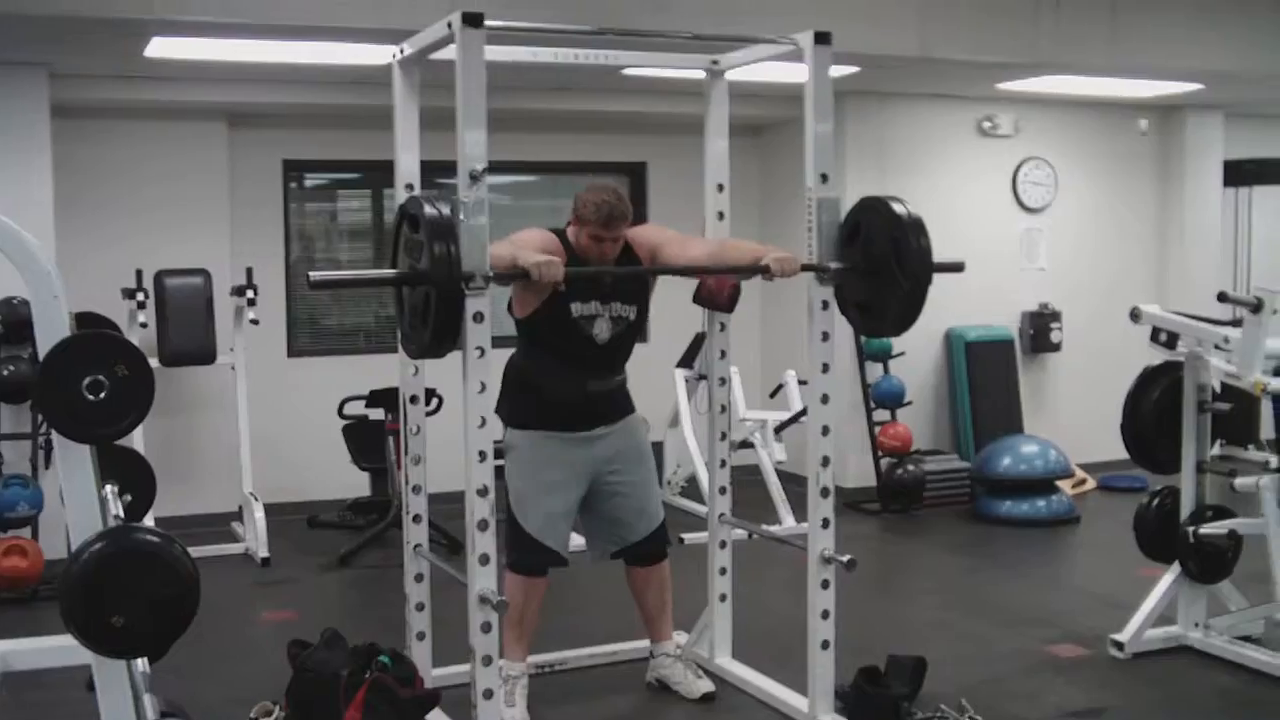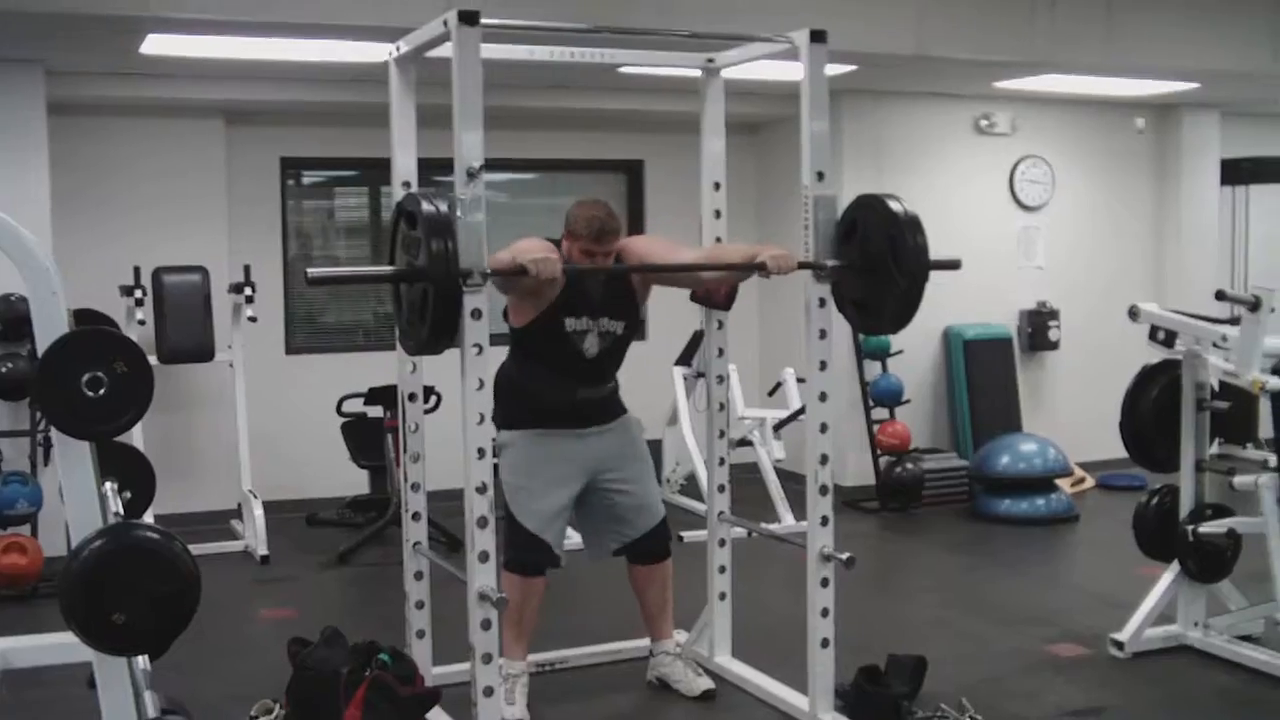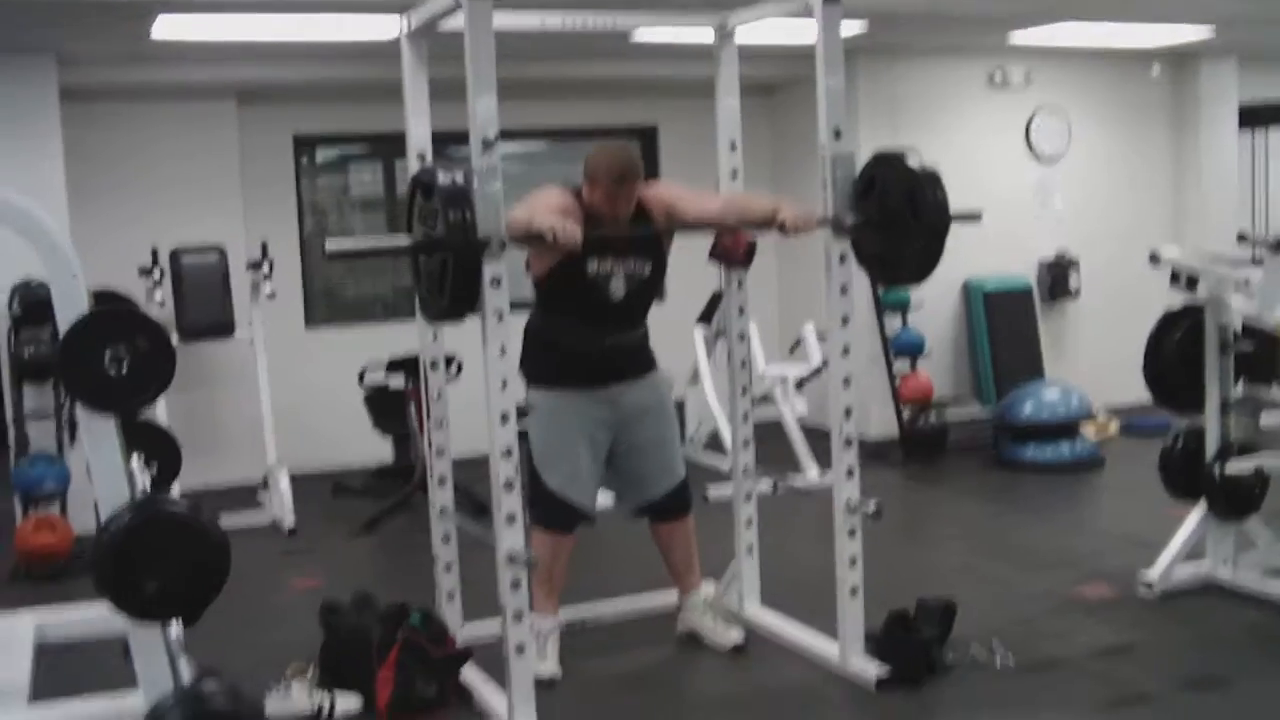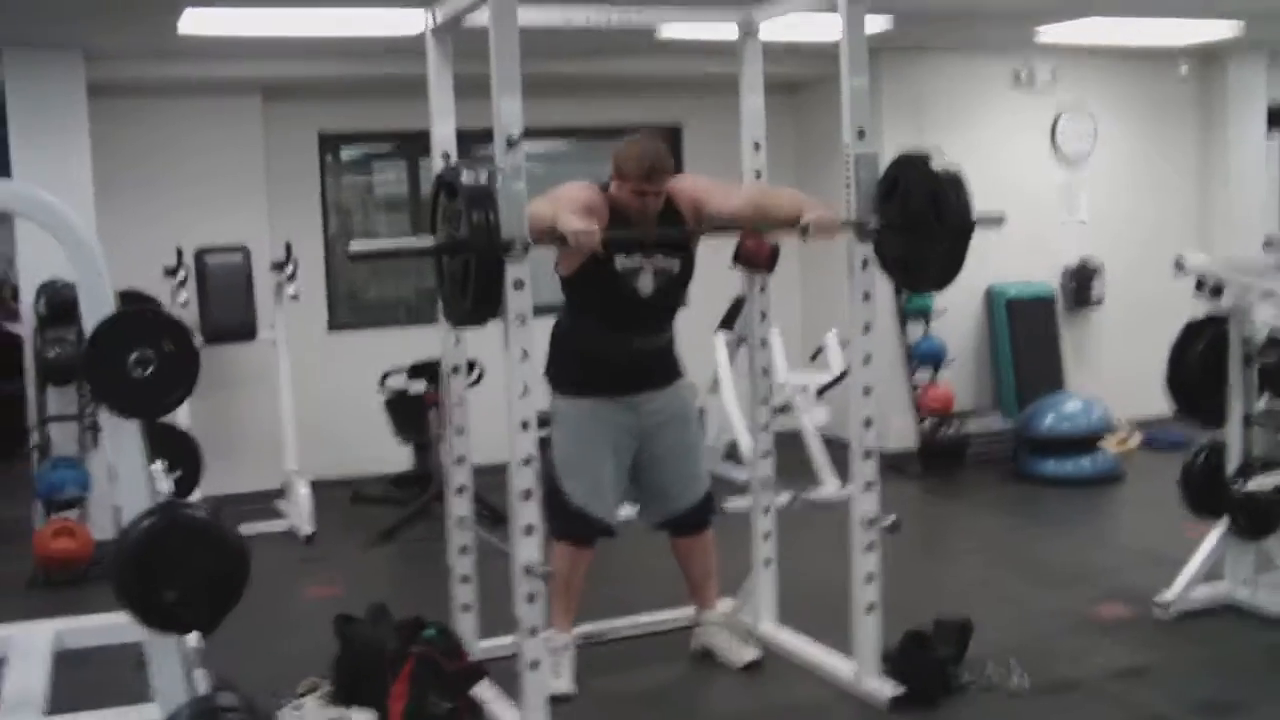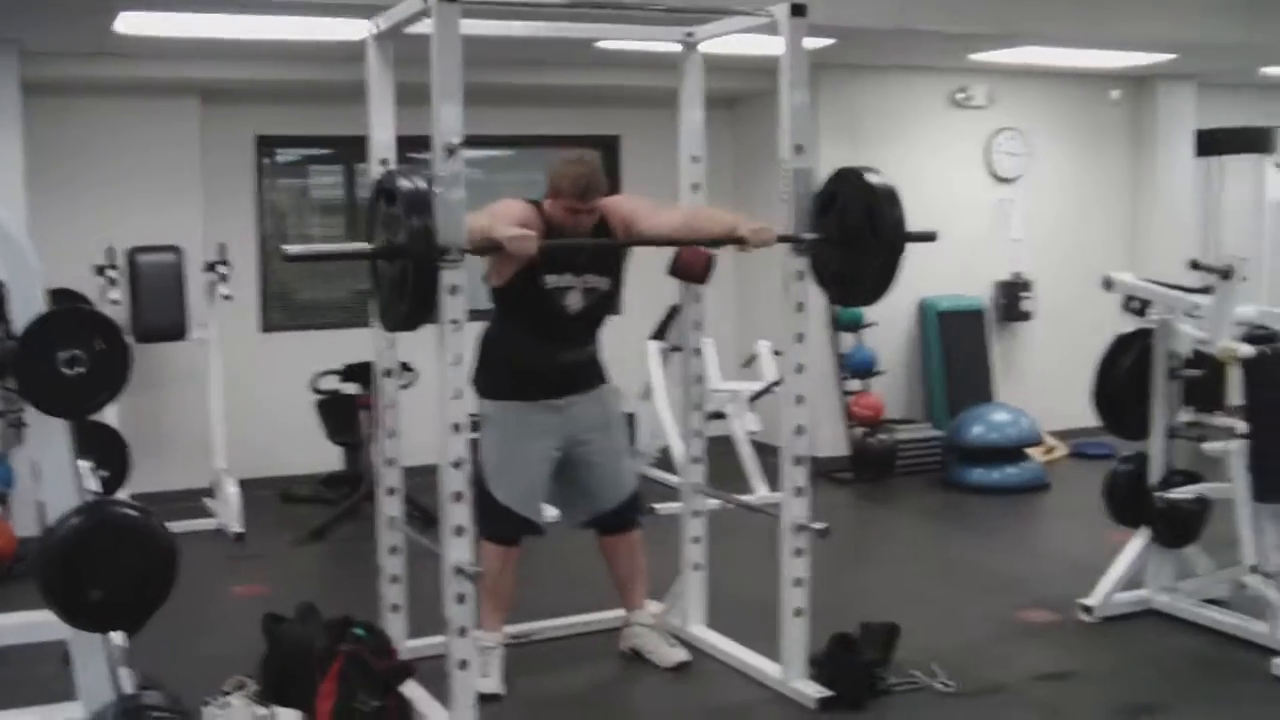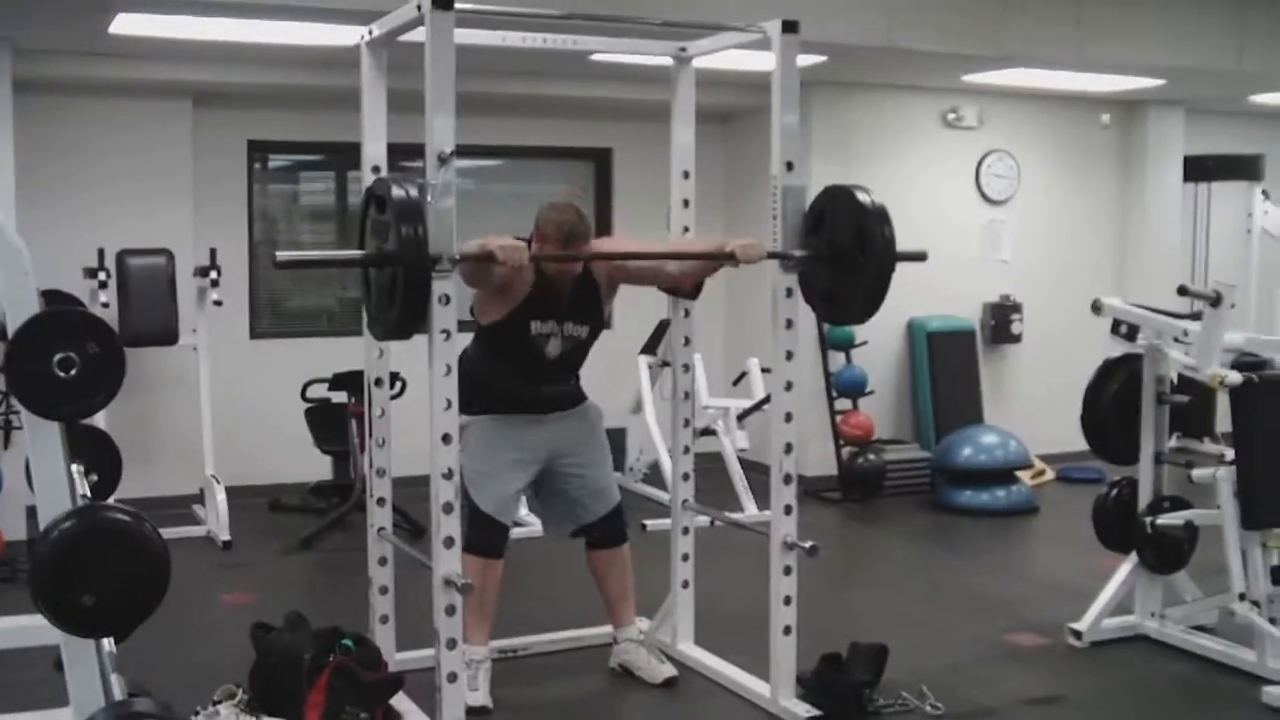
dt=0.2s
person 1, frame 1
left shoulder: (644, 246)
right shoulder: (544, 247)
left elbow: (707, 250)
right elbow: (494, 256)
left wrist: (765, 255)
right wrist: (524, 260)
left hip: (614, 419)
right hip: (541, 428)
left knee: (648, 540)
right knee: (532, 550)
left ankle: (665, 656)
right ankle: (512, 674)
person 1, frame 2
left shoulder: (637, 259)
right shoulder: (540, 261)
left elbow: (703, 260)
right elbow: (498, 267)
left wrist: (759, 255)
right wrist: (526, 264)
left hip: (607, 422)
right hip: (535, 429)
left knee: (651, 537)
right knee: (529, 549)
left ankle: (665, 655)
right ankle: (512, 673)
person 1, frame 3
left shoulder: (659, 203)
right shoulder: (560, 207)
left elbow: (721, 207)
right elbow: (517, 220)
left wrist: (778, 210)
right wrist: (542, 224)
left hip: (636, 376)
right hip: (563, 388)
left knee: (671, 495)
right knee: (557, 507)
left ankle: (694, 608)
right ankle: (543, 630)
person 1, frame 4
left shoulder: (688, 199)
right shoulder: (588, 202)
left elbow: (749, 201)
right elbow: (538, 214)
left wrist: (807, 211)
right wrist: (564, 222)
left hip: (661, 383)
right hip: (588, 392)
left knee: (692, 508)
right knee: (578, 519)
left ankle: (710, 624)
right ankle: (558, 644)
person 1, frame 5
left shoulder: (618, 216)
right shoulder: (520, 218)
left elbow: (680, 220)
right elbow: (475, 227)
left wrist: (739, 226)
right wrist: (499, 233)
left hip: (586, 390)
right hip: (516, 397)
left knee: (620, 508)
right knee: (504, 519)
left ankle: (639, 625)
right ankle: (488, 645)
person 1, frame 6
left shoulder: (604, 262)
right shoulder: (511, 268)
left elbow: (671, 262)
right elbow: (469, 260)
left wrist: (725, 249)
right wrist: (490, 251)
left hip: (568, 410)
right hip: (496, 416)
left knee: (607, 523)
right knee: (487, 531)
left ankle: (628, 642)
right ankle: (474, 661)
